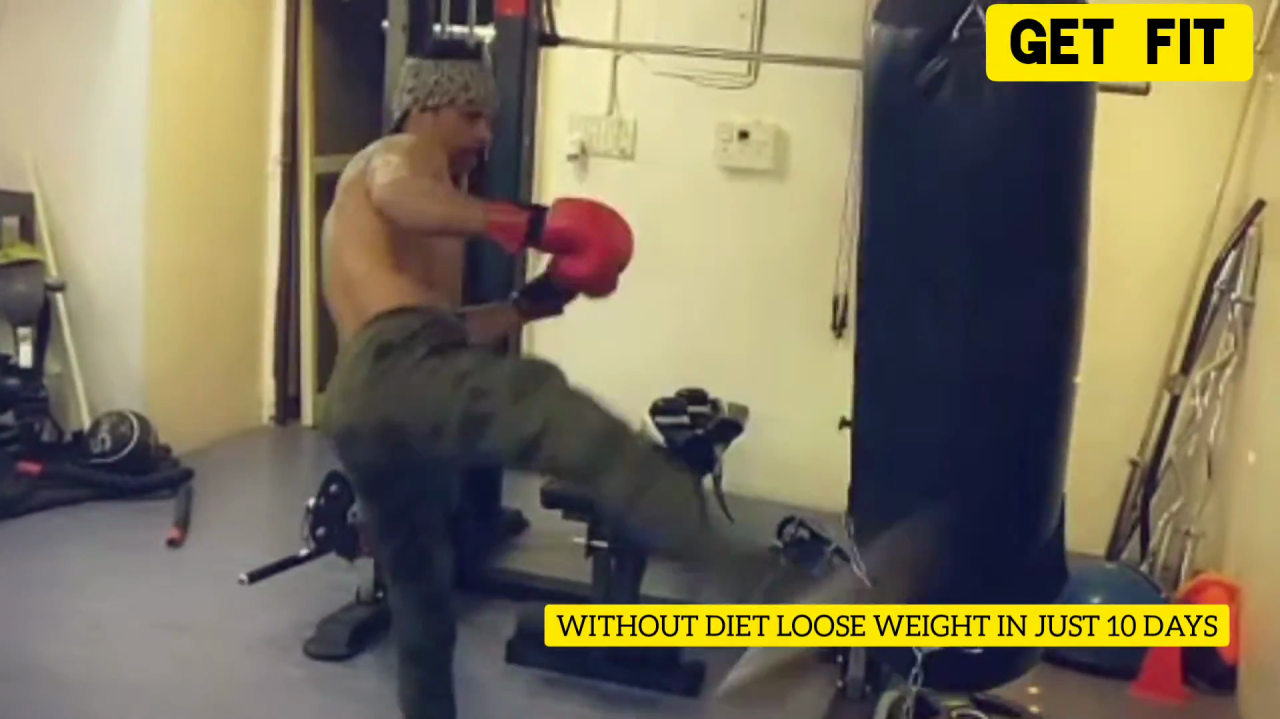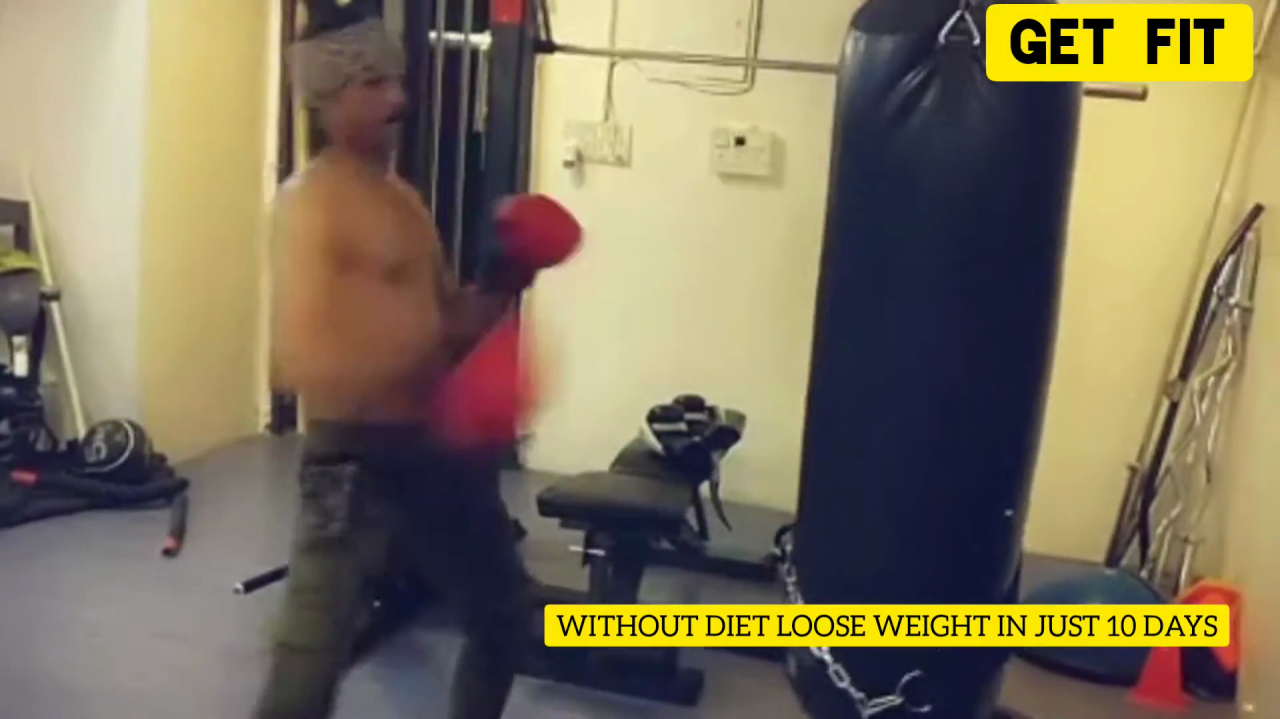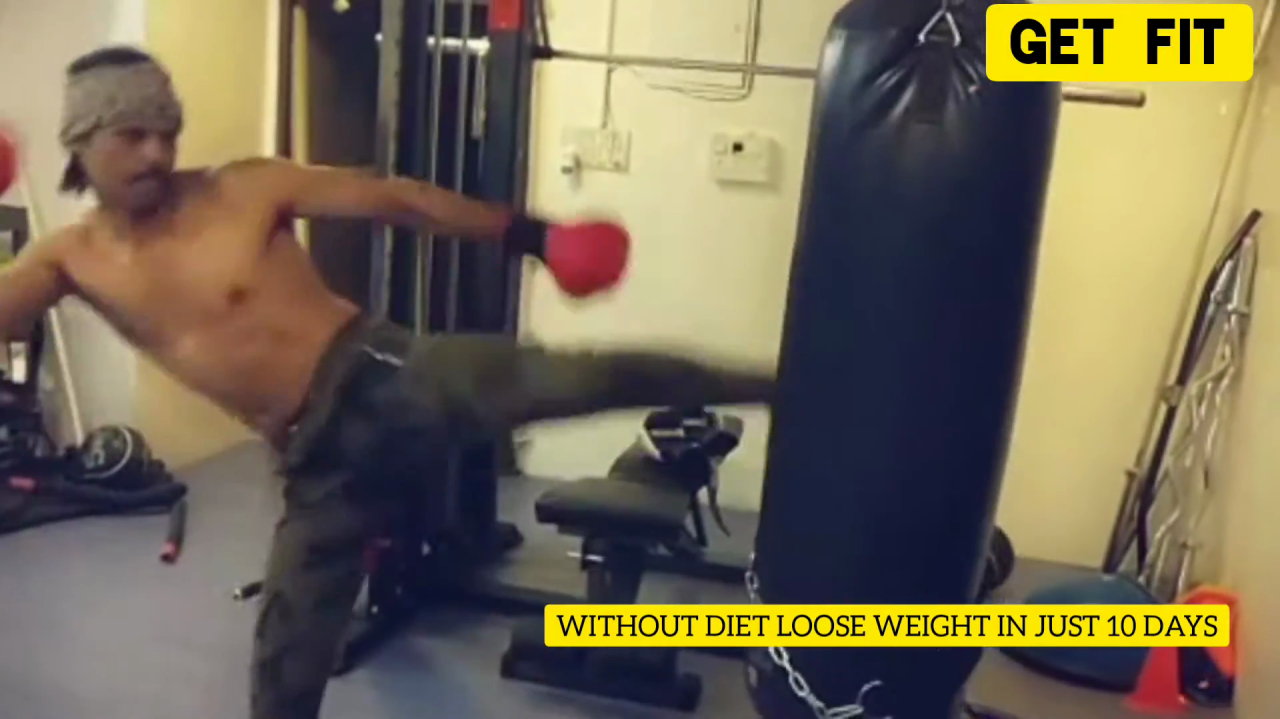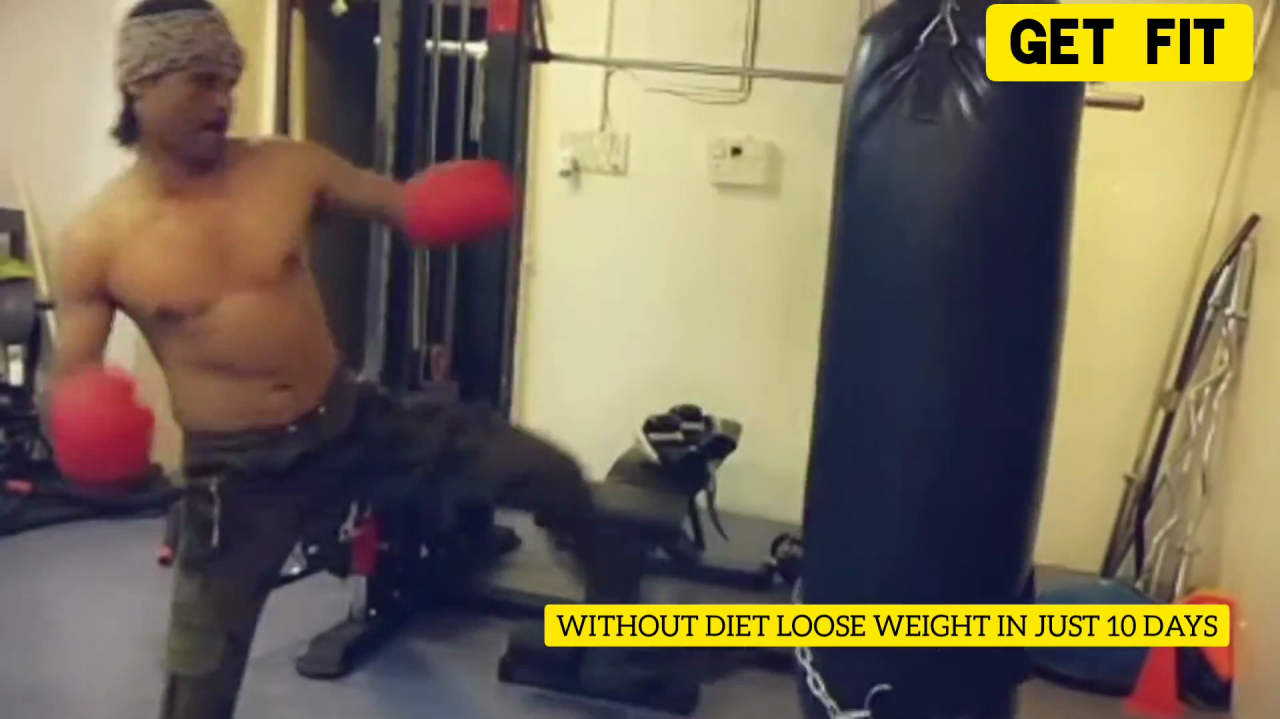
dt=0.3s
person 1, frame 1
left shoulder: (359, 195)
right shoulder: (399, 158)
right elbow: (403, 199)
left wrist: (540, 299)
right wrist: (529, 223)
left hip: (358, 404)
right hip: (405, 367)
left knee: (422, 611)
right knee: (582, 438)
person 1, frame 2
left shoulder: (401, 197)
right shoulder: (313, 207)
left elbow: (445, 312)
right elbow: (306, 366)
left wrist: (508, 275)
left hip: (442, 456)
right hip: (358, 466)
left knee: (510, 617)
person 1, frame 3
left shoulder: (247, 187)
right shoulder: (75, 256)
left elbow: (391, 196)
left wrist: (528, 233)
left hip: (370, 380)
right hip: (313, 457)
left knee: (570, 380)
left ankle: (770, 388)
person 1, frame 4
left shoulder: (286, 166)
right shoulder: (101, 239)
left elbow: (407, 202)
right elbow: (74, 386)
left wrist: (454, 197)
right wrist: (82, 424)
left hip: (350, 418)
right hip: (236, 472)
left knee: (546, 473)
